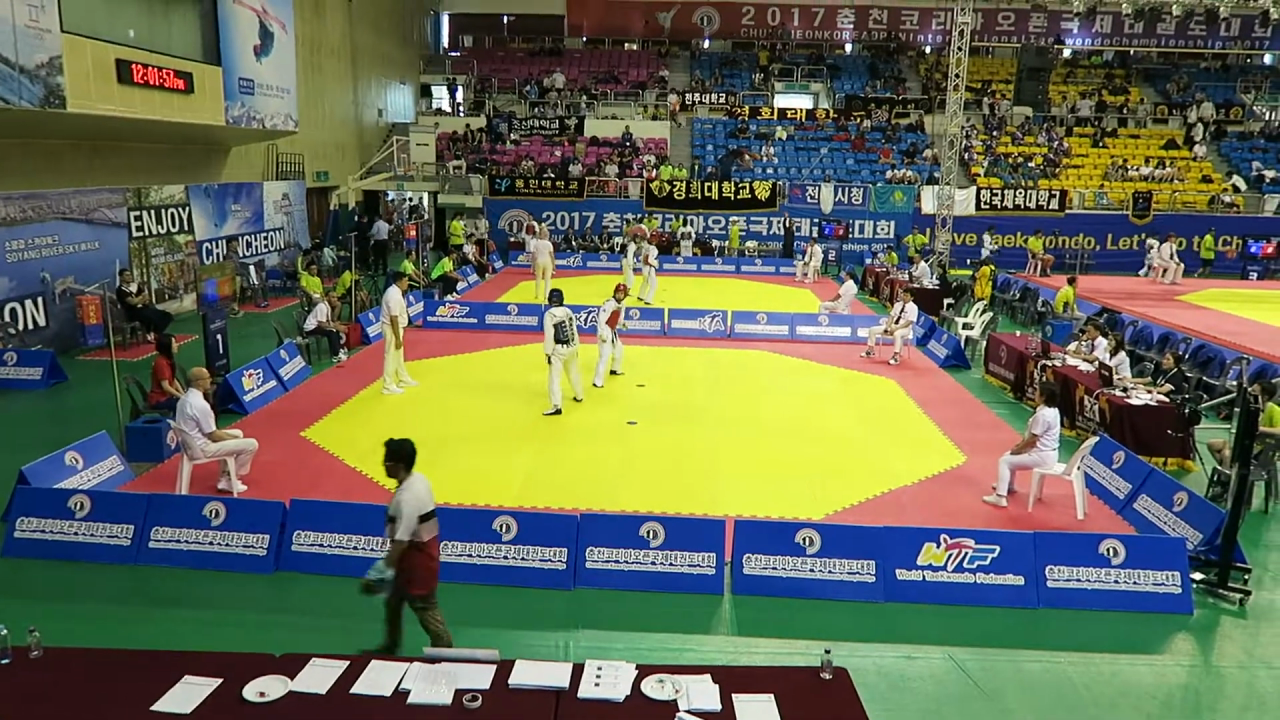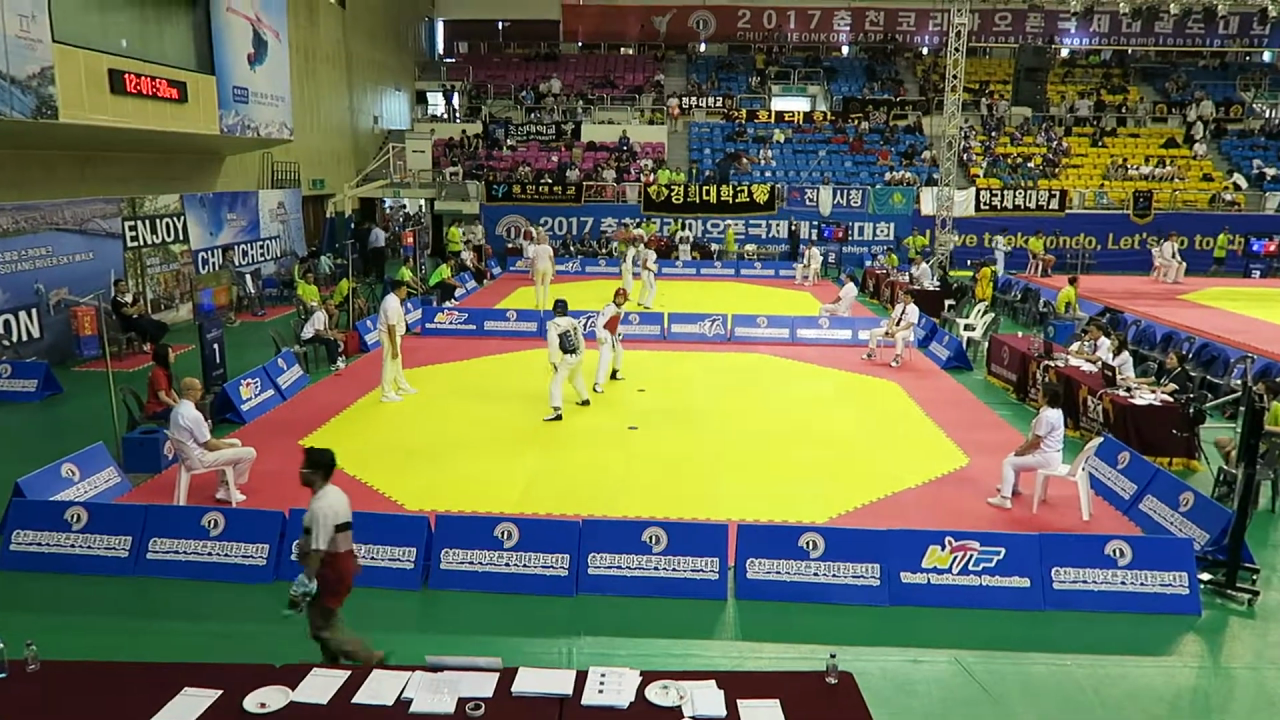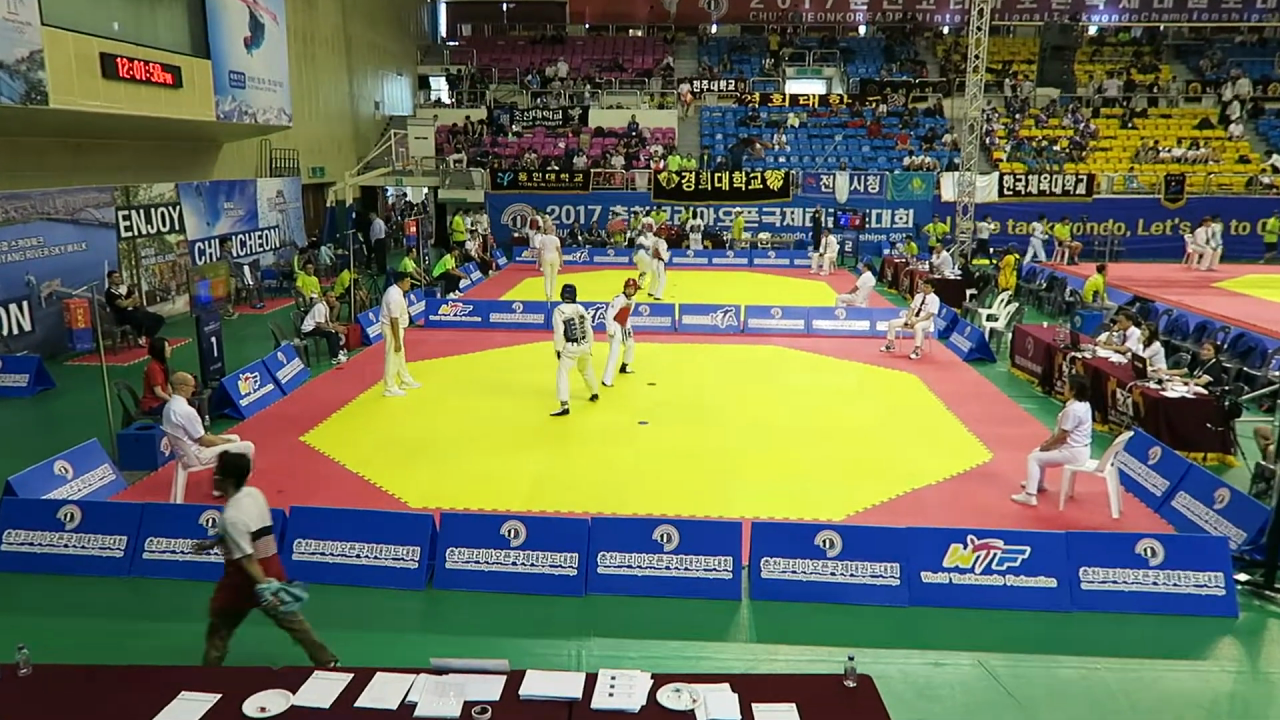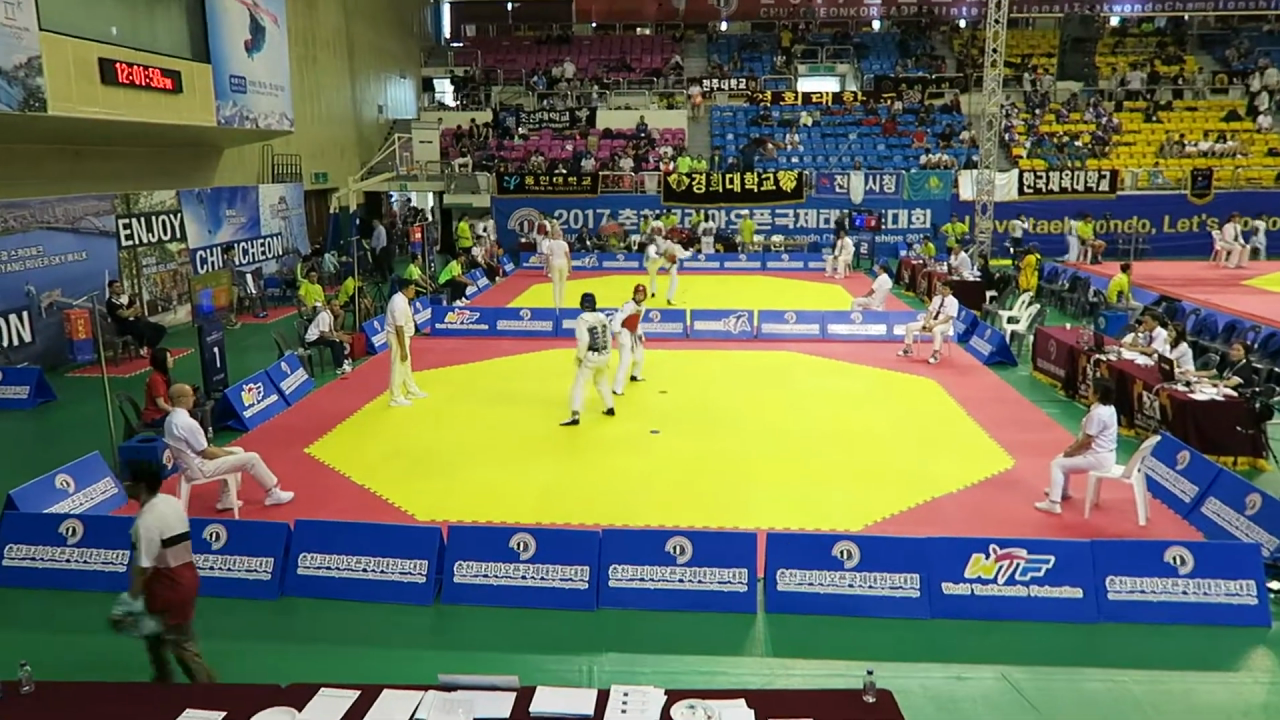
dt=0.3s
person 1, frame 1
left shoulder: (406, 497)
right shoulder: (419, 480)
left elbow: (401, 541)
left wrist: (382, 570)
left hip: (417, 558)
right hip: (425, 551)
left knee: (427, 611)
right knee: (394, 602)
right ankle: (390, 647)
person 1, frame 2
left shoulder: (320, 507)
right shoulder: (337, 493)
left elbow: (318, 551)
left wrist: (304, 583)
right wrist: (352, 561)
left hip: (330, 570)
right hip: (343, 563)
left knee: (323, 627)
right knee: (322, 620)
left ankle: (371, 658)
right ankle: (332, 664)
person 1, frame 3
left shoulder: (232, 516)
right shoulder: (254, 495)
left elbow: (247, 559)
left wrist: (266, 589)
right wrist: (212, 543)
left hip: (247, 578)
right hip: (272, 568)
left knee: (219, 628)
right knee: (291, 620)
right ankle: (326, 661)
person 1, frame 4
left shoulder: (147, 521)
right shoulder: (172, 503)
left elbow: (144, 569)
left wrist: (127, 604)
left hip: (167, 586)
right hip: (185, 578)
left knee: (181, 643)
right knee: (154, 635)
right ankle: (163, 681)
